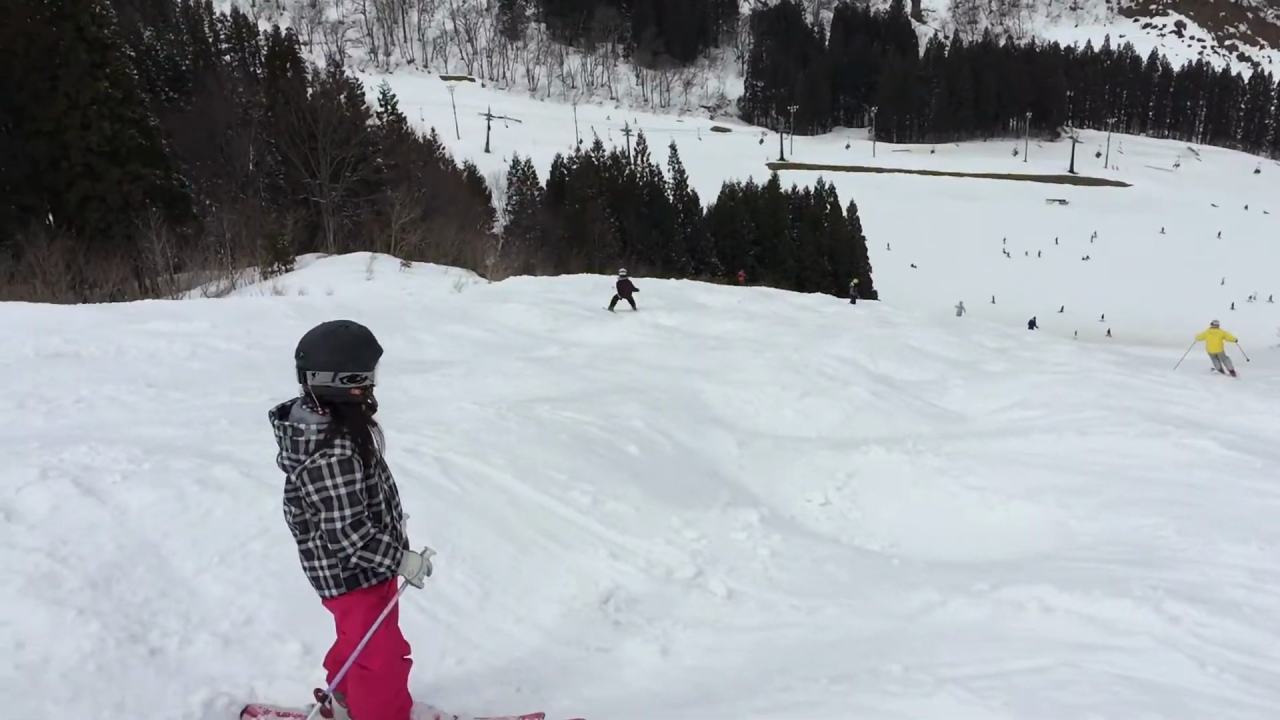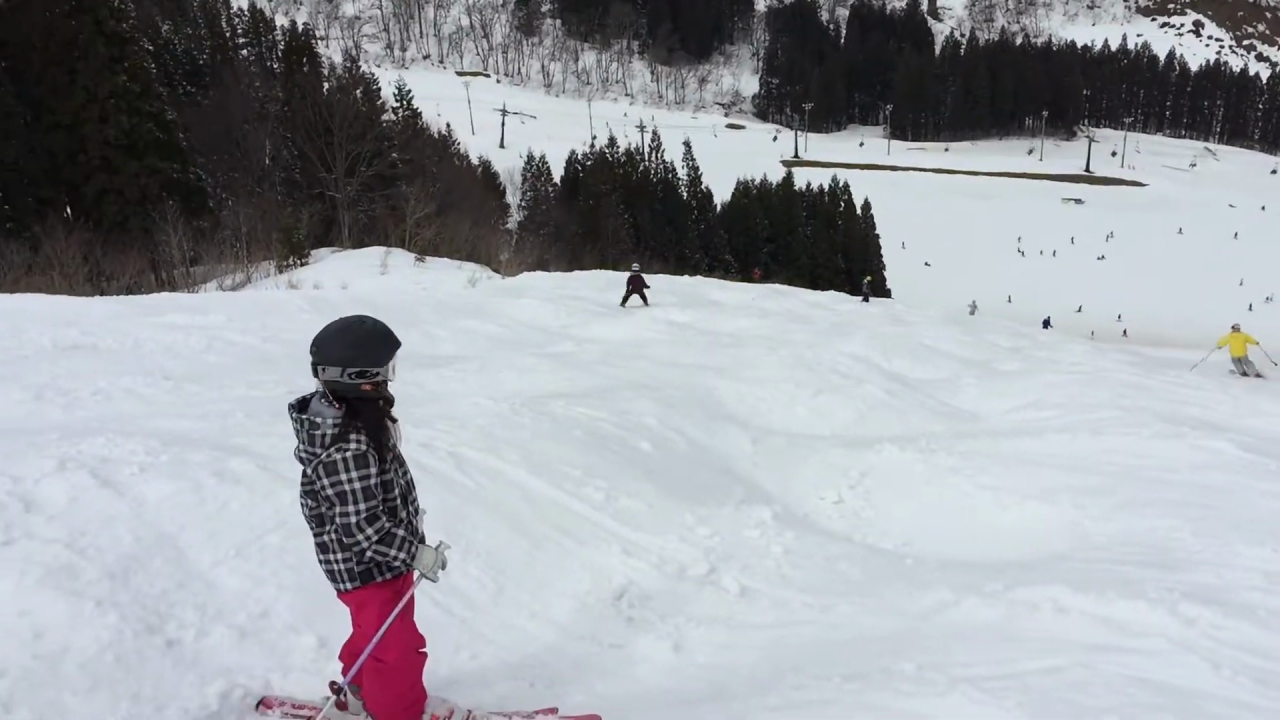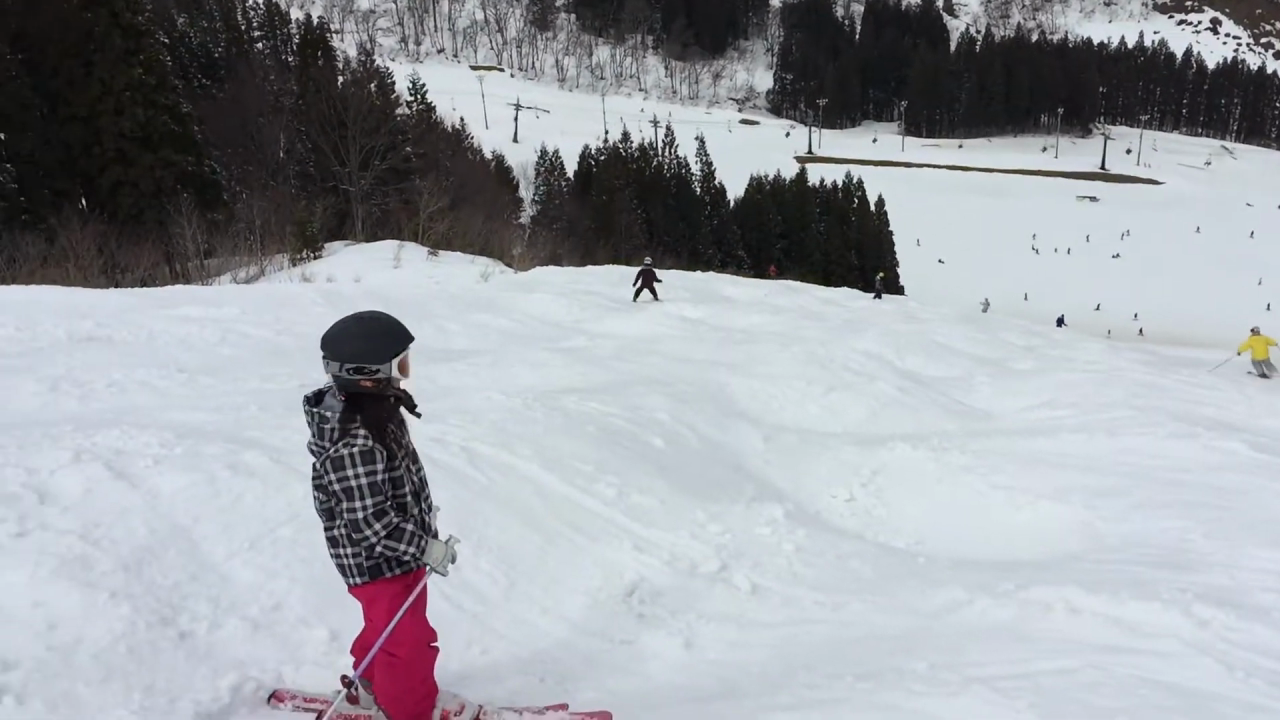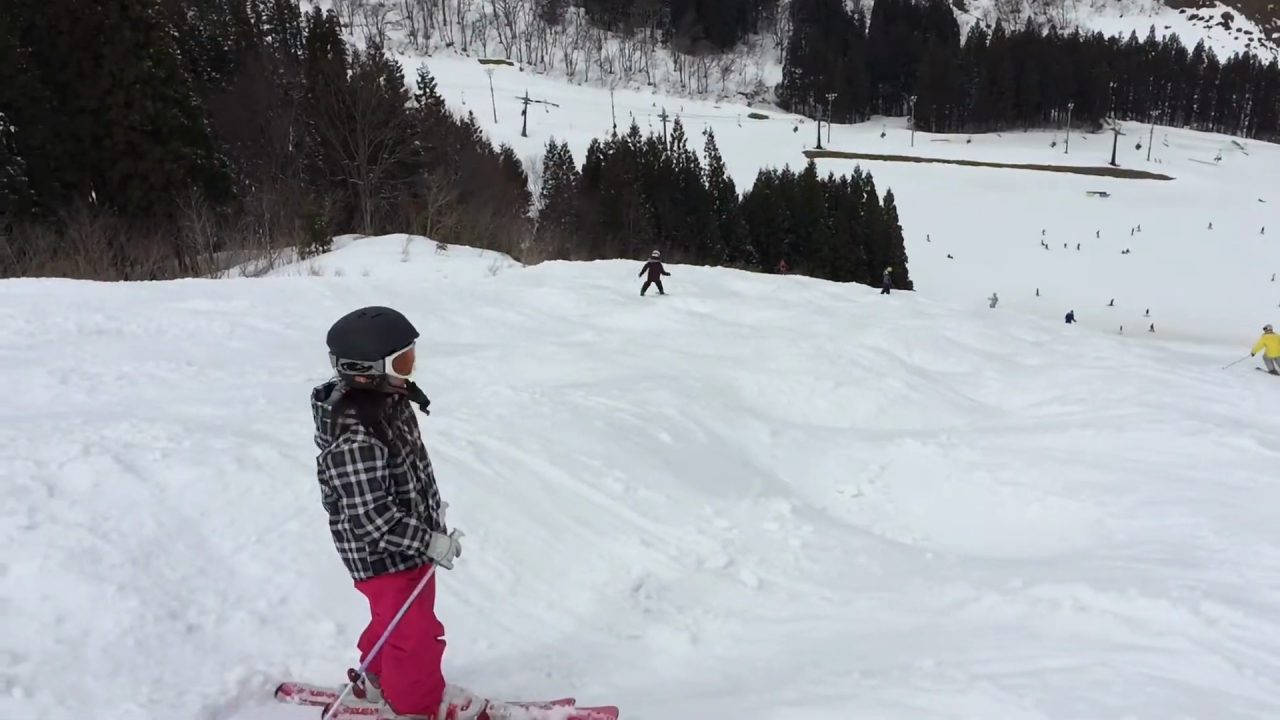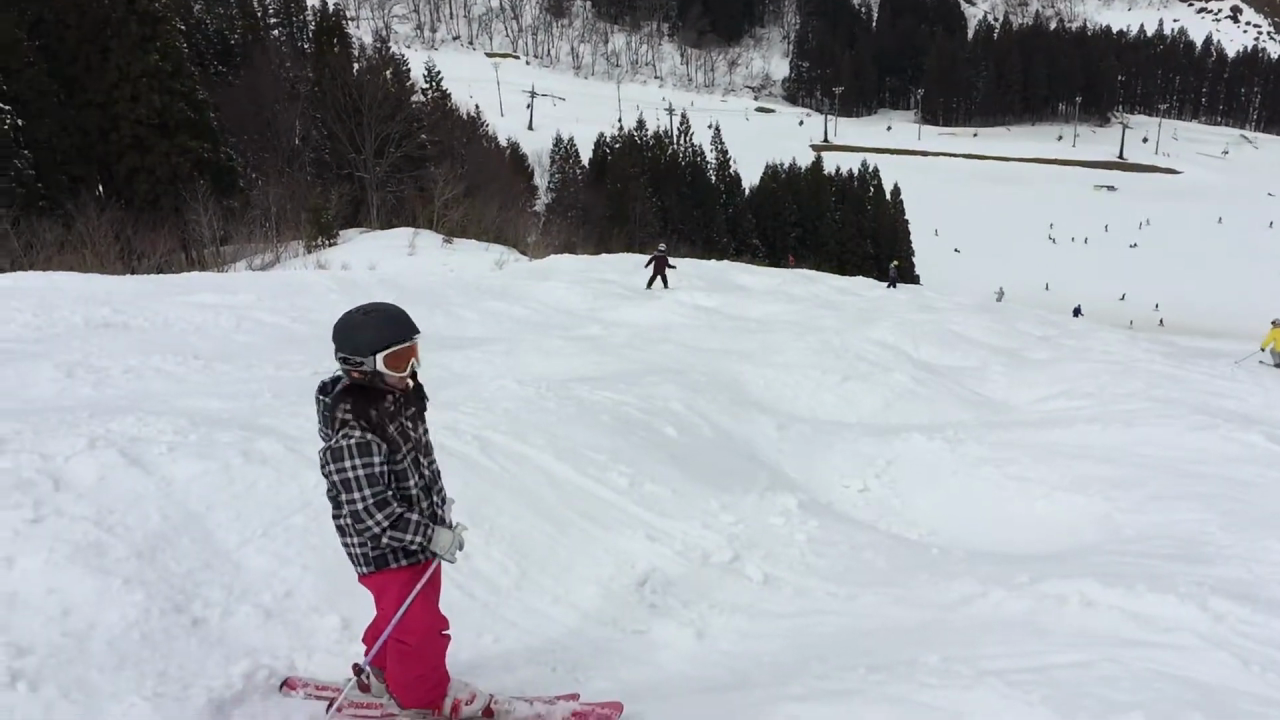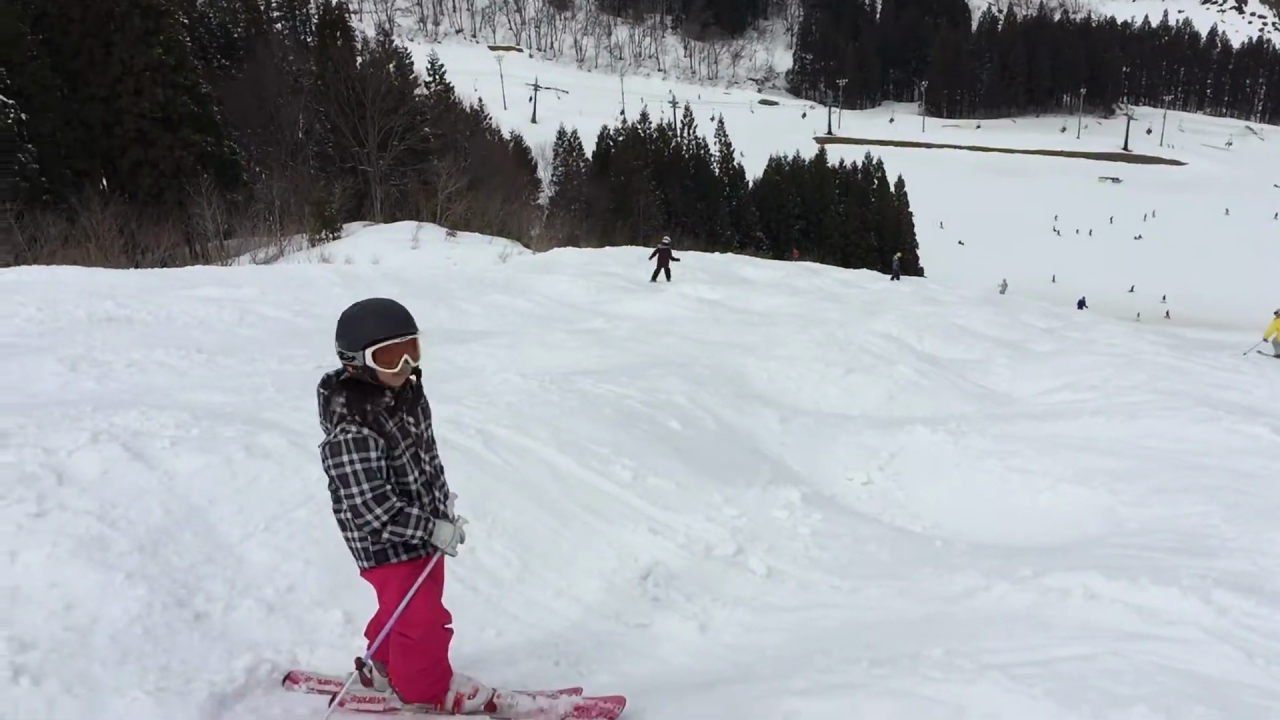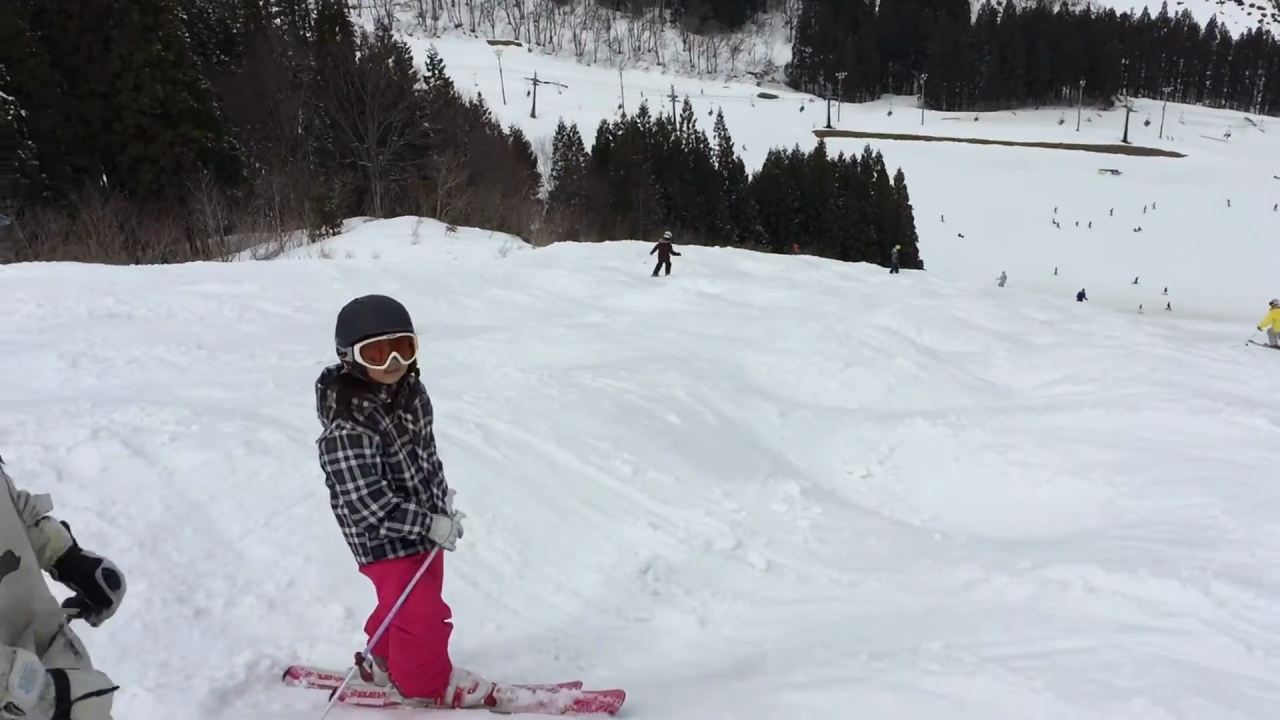
dt=0.1s
person 1, frame 1
left shoulder: (325, 419)
right shoulder: (332, 455)
right elbow: (346, 533)
left wrist: (392, 552)
right wrist: (402, 560)
left hip: (362, 563)
right hip: (352, 571)
left knee: (360, 639)
right knee: (379, 650)
person 1, frame 2
left shoulder: (349, 414)
right shoulder: (348, 448)
right elbow: (361, 527)
left wrist: (407, 537)
right wrist: (416, 553)
left hip: (381, 556)
right hip: (367, 564)
left knee: (375, 632)
right knee: (394, 643)
person 1, frame 3
left shoulder: (370, 410)
right shoulder: (356, 443)
right elbow: (369, 522)
left wrist: (422, 520)
right wrist: (426, 547)
left hip: (396, 550)
right hip: (378, 559)
left knee: (387, 626)
right knee: (406, 637)
left ankle: (373, 686)
person 1, frame 4
left shoulder: (388, 403)
right shoulder: (355, 437)
right elbow: (371, 517)
left wrist: (431, 513)
right wrist: (430, 541)
left hip: (408, 542)
right hip: (384, 555)
left knee: (395, 620)
right knee: (413, 630)
left ankle: (379, 678)
person 1, frame 5
left shoulder: (398, 399)
right shoulder: (355, 433)
right elbow: (372, 513)
left wrist: (437, 510)
right wrist: (433, 536)
left hip: (416, 535)
right hip: (389, 550)
left knee: (401, 615)
right knee: (418, 625)
left ankle: (383, 673)
person 1, frame 6
left shoulder: (405, 394)
right shoulder: (353, 428)
right elbow: (371, 507)
left wrist: (440, 504)
right wrist: (433, 528)
left hip: (421, 529)
right hip: (390, 545)
left knee: (403, 610)
right knee: (420, 619)
left ankle: (386, 668)
right ankle: (428, 689)
person 1, frame 7
left shoulder: (408, 390)
right shoulder: (348, 424)
right elbow: (368, 503)
left wrist: (440, 500)
right wrist: (430, 523)
left hip: (421, 524)
right hip: (389, 540)
left knee: (402, 606)
right knee: (420, 614)
left ankle: (386, 663)
right ankle: (428, 683)
